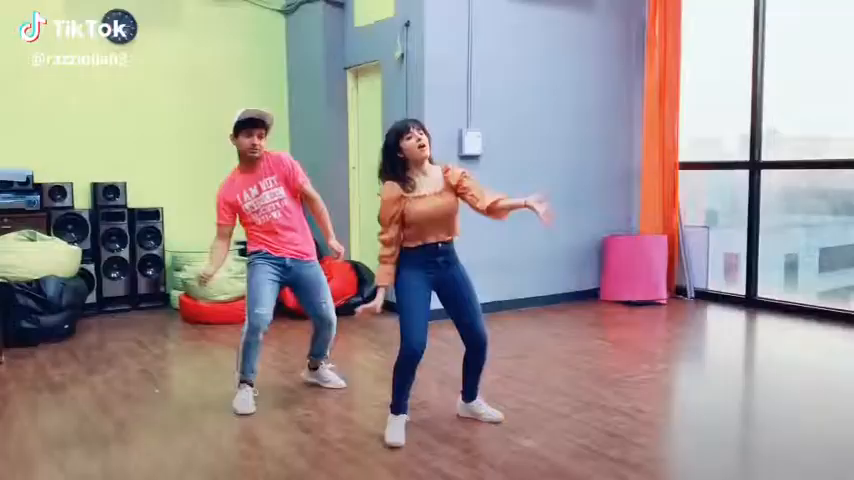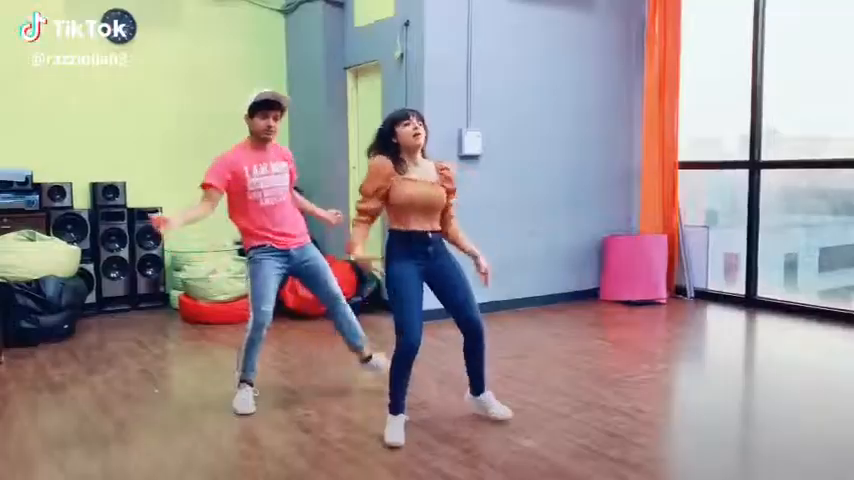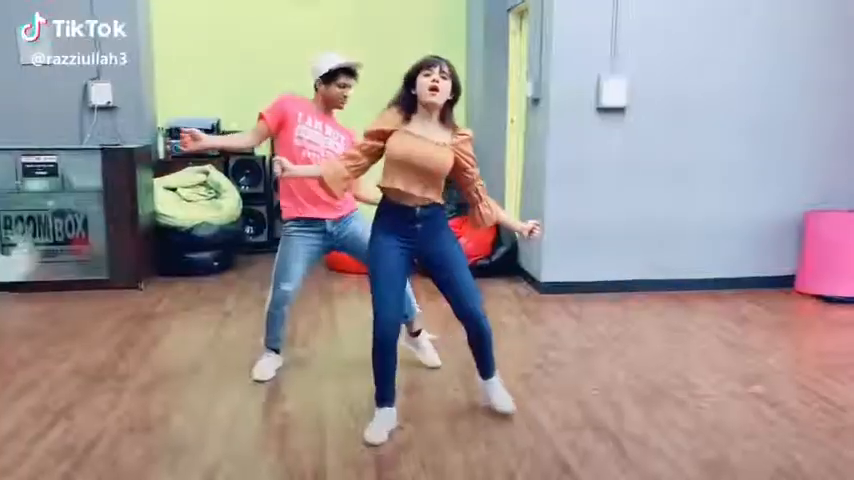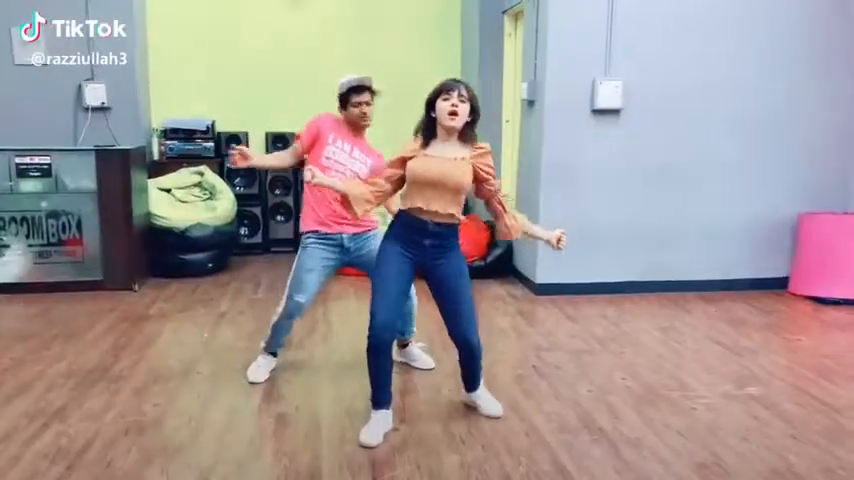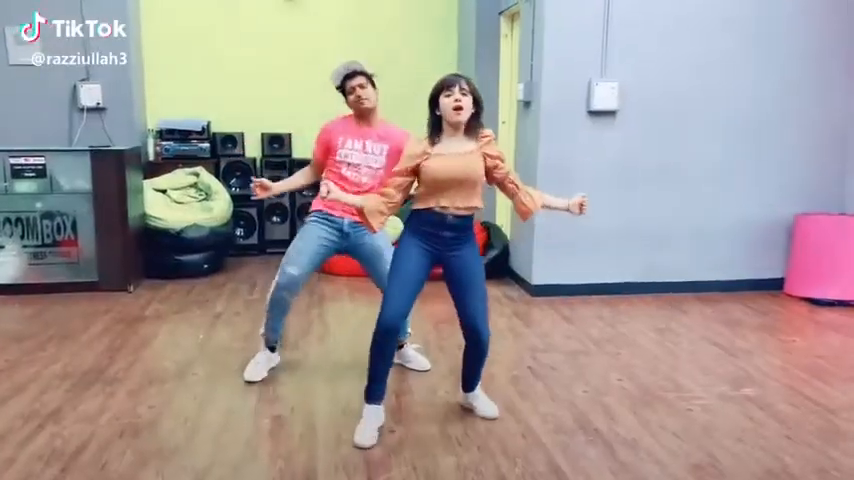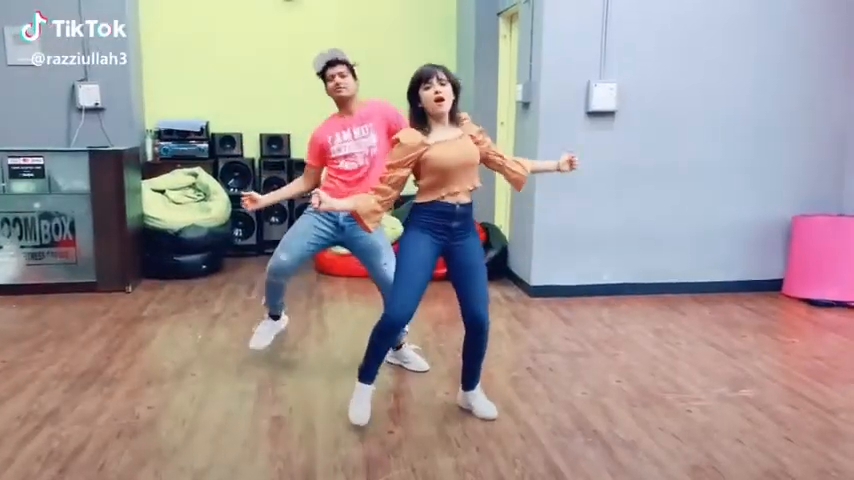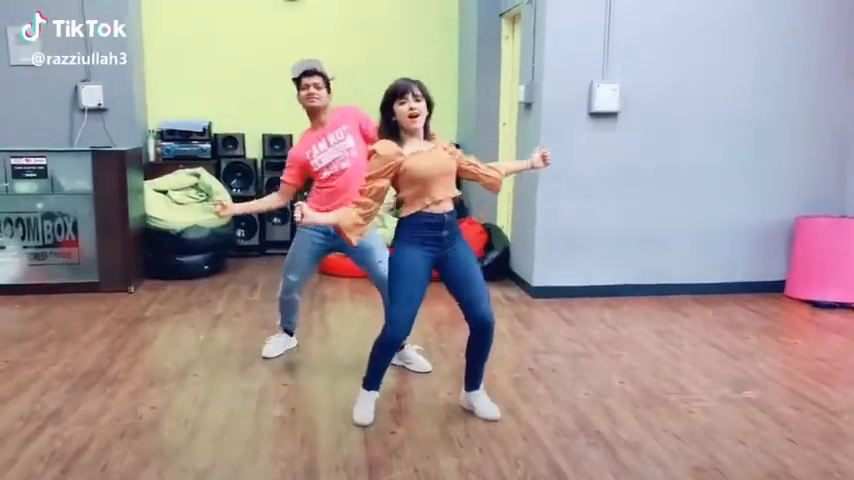
dt=0.2s
person 1, frame 1
left shoulder: (451, 176)
right shoulder: (394, 189)
left elbow: (483, 201)
right elbow: (389, 244)
left wrist: (525, 203)
right wrist: (381, 293)
left hip: (448, 262)
right hip: (413, 267)
left knee: (477, 337)
right knee: (413, 345)
left ankle: (469, 401)
right ankle: (397, 415)
person 1, frame 2
left shoulder: (442, 173)
right shoulder: (383, 167)
left elbow: (448, 222)
right elbow: (365, 215)
left wrist: (476, 254)
right wrist: (357, 247)
left hip: (438, 253)
right hip: (403, 256)
left knee: (474, 327)
right knee: (409, 340)
left ankle: (479, 396)
right ankle: (395, 415)
person 1, frame 3
left shoulder: (459, 140)
right shoulder: (393, 122)
left elbow: (474, 191)
right elbow: (354, 162)
left wrist: (517, 225)
right wrist: (299, 170)
left hip: (435, 229)
right hip: (390, 228)
left knee: (474, 316)
right knee: (386, 326)
left ankle: (490, 381)
right ankle: (386, 410)
person 1, frame 4
left shoulder: (477, 155)
right shoulder: (415, 149)
left elbow: (498, 204)
right elbow: (379, 188)
left wrist: (543, 234)
right wrist: (326, 180)
left hip: (445, 246)
right hip: (401, 240)
left knee: (466, 337)
right knee: (380, 332)
left ankle: (474, 390)
right ankle: (381, 412)
person 1, frame 5
left shoulder: (484, 144)
right shoulder: (420, 148)
left elbow: (514, 188)
right elbow: (391, 195)
left wrist: (564, 204)
right wrist: (342, 195)
left hip: (462, 240)
right hip: (419, 235)
left knee: (477, 331)
right knee: (389, 322)
left ankle: (471, 392)
right ankle: (373, 408)
person 1, frame 6
left shoulder: (467, 129)
right shoulder: (411, 139)
left elbow: (502, 162)
right elbow: (385, 190)
left wrist: (555, 165)
right wrist: (335, 203)
left hip: (464, 228)
right hip: (424, 227)
left knee: (478, 319)
right knee: (396, 314)
left ankle: (470, 391)
right ankle: (364, 385)
person 1, frame 7
left shoulder: (438, 146)
right shoulder: (388, 151)
left elbow: (476, 170)
right elbow: (366, 203)
left wrist: (529, 163)
right wrist: (317, 217)
left hip: (452, 237)
right hip: (414, 240)
left knee: (483, 320)
right knee: (396, 329)
left ankle: (473, 392)
right ankle: (369, 391)
person 2, frame 1
left shoulder: (282, 163)
right shoulder: (229, 189)
left elbow: (312, 199)
right elbow: (223, 238)
left wrist: (330, 237)
right wrist: (211, 268)
left hip: (303, 257)
right hip: (265, 259)
left knee: (326, 318)
right knee: (258, 320)
left ankle: (315, 367)
right ankle: (246, 385)
person 2, frame 2
left shoulder: (283, 155)
right shoulder: (228, 162)
right elbow: (207, 205)
left wrist: (320, 214)
right wrist: (177, 220)
left hip: (301, 246)
right hip: (265, 251)
left knee: (335, 298)
right knee: (262, 316)
left ankle: (365, 355)
right ankle: (245, 384)
person 2, frame 3
left shoulder: (345, 135)
right shoulder: (289, 106)
right elbow: (254, 138)
right wrist: (208, 141)
left hip: (346, 219)
right hip: (303, 225)
right knee: (283, 293)
left ankle: (415, 333)
right ankle: (272, 352)
person 2, frame 4
left shoulder: (375, 158)
right shoulder: (323, 126)
left elbow: (392, 204)
right elbow: (291, 157)
right wrist: (252, 160)
left hip: (365, 237)
right hip: (321, 239)
left knee: (403, 286)
right knee: (295, 304)
left ankle: (405, 346)
right ankle: (268, 355)
person 2, frame 5
left shoulder: (398, 138)
right shoulder: (333, 130)
right elbow: (313, 172)
right wrist: (276, 187)
left hip: (366, 227)
right hip: (324, 220)
right knee: (287, 280)
left ankle: (400, 347)
right ankle: (269, 349)
person 2, frame 6
left shoulder: (383, 112)
right shoulder: (323, 133)
right elbow: (308, 181)
right wrist: (266, 199)
right hip: (324, 214)
left knee: (393, 283)
right knee: (279, 266)
left ankle: (398, 346)
right ankle: (274, 317)
person 2, frame 7
left shoulder: (352, 116)
right shoulder: (300, 150)
right elbow: (282, 197)
right wrist: (238, 208)
right hip: (316, 224)
left knee: (391, 282)
right knee: (291, 284)
left ankle: (400, 348)
right ankle: (287, 333)
